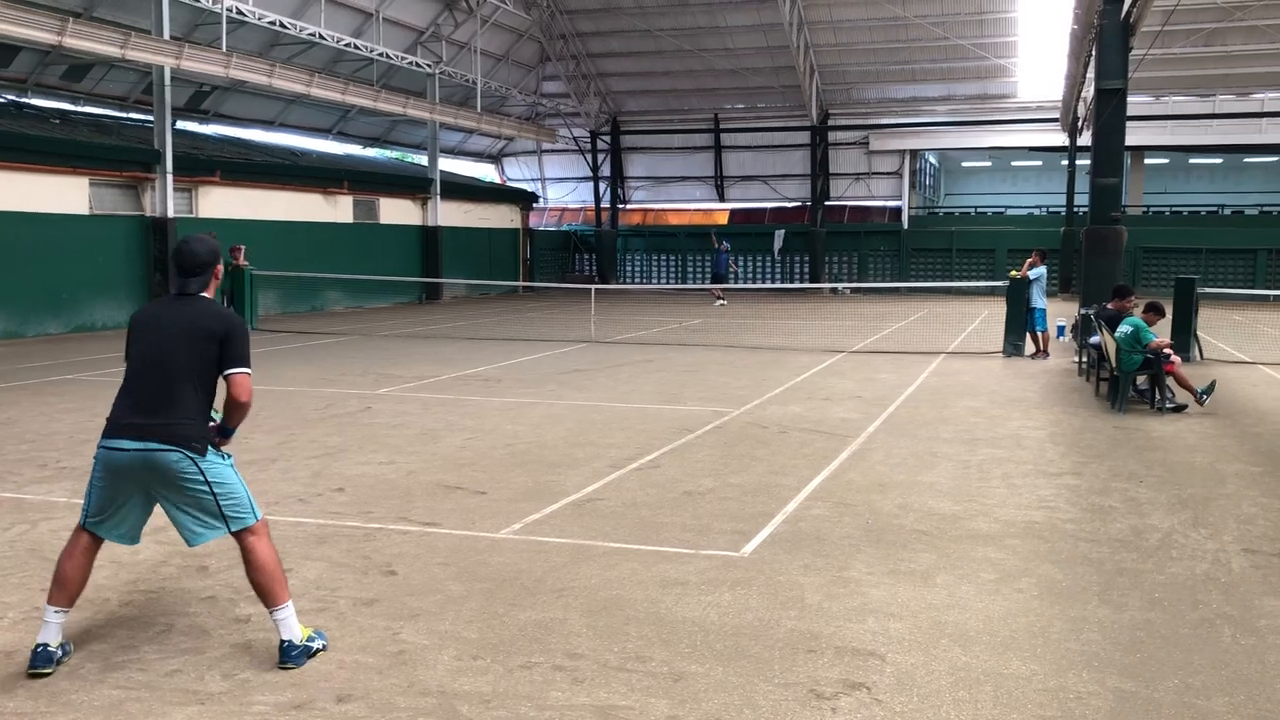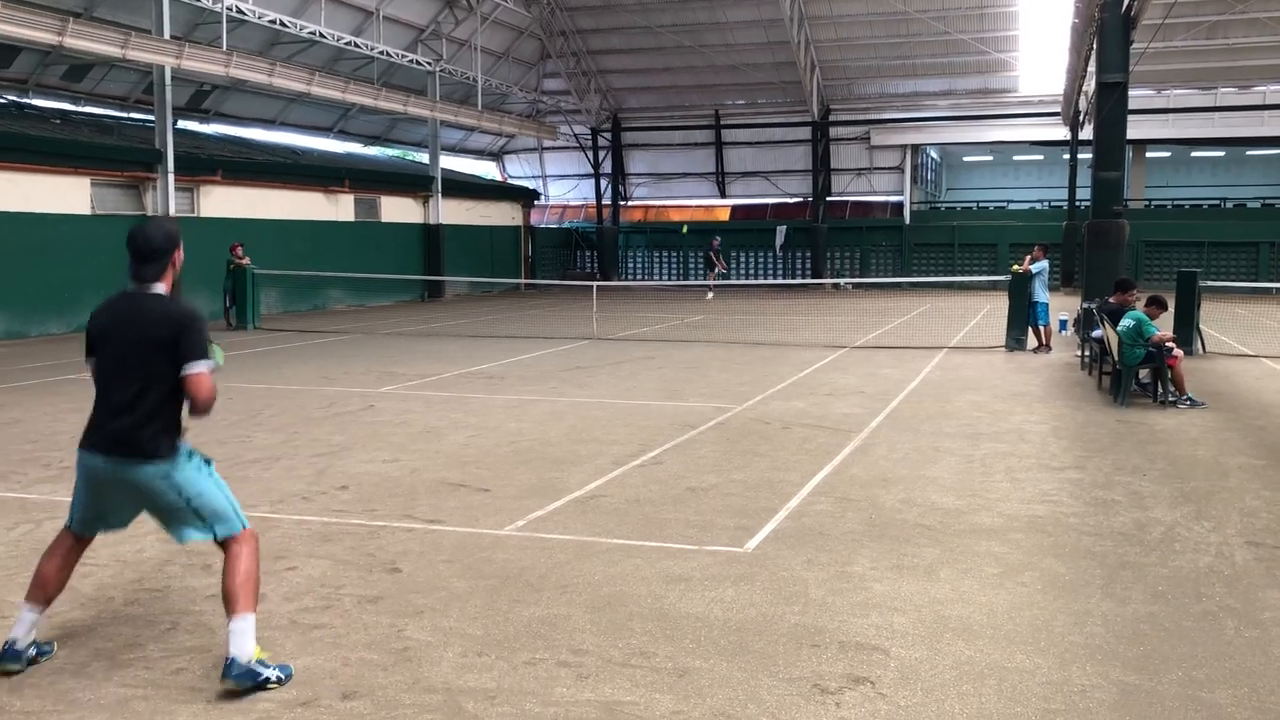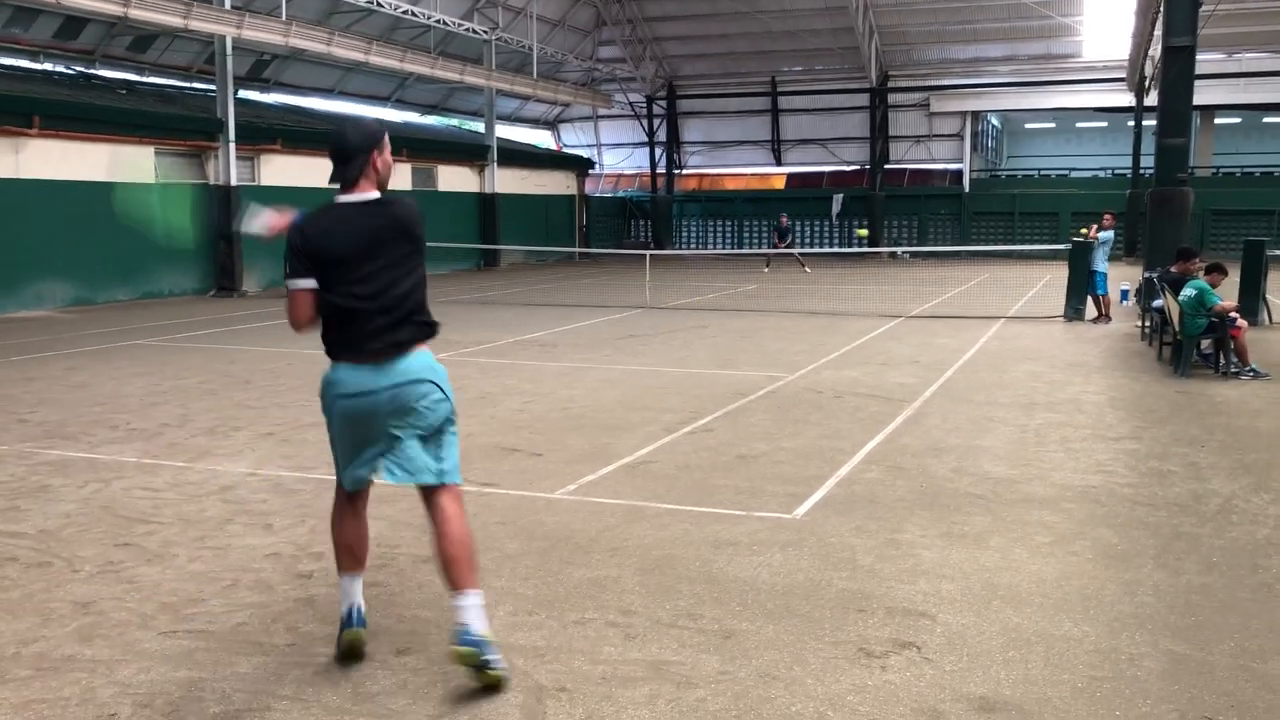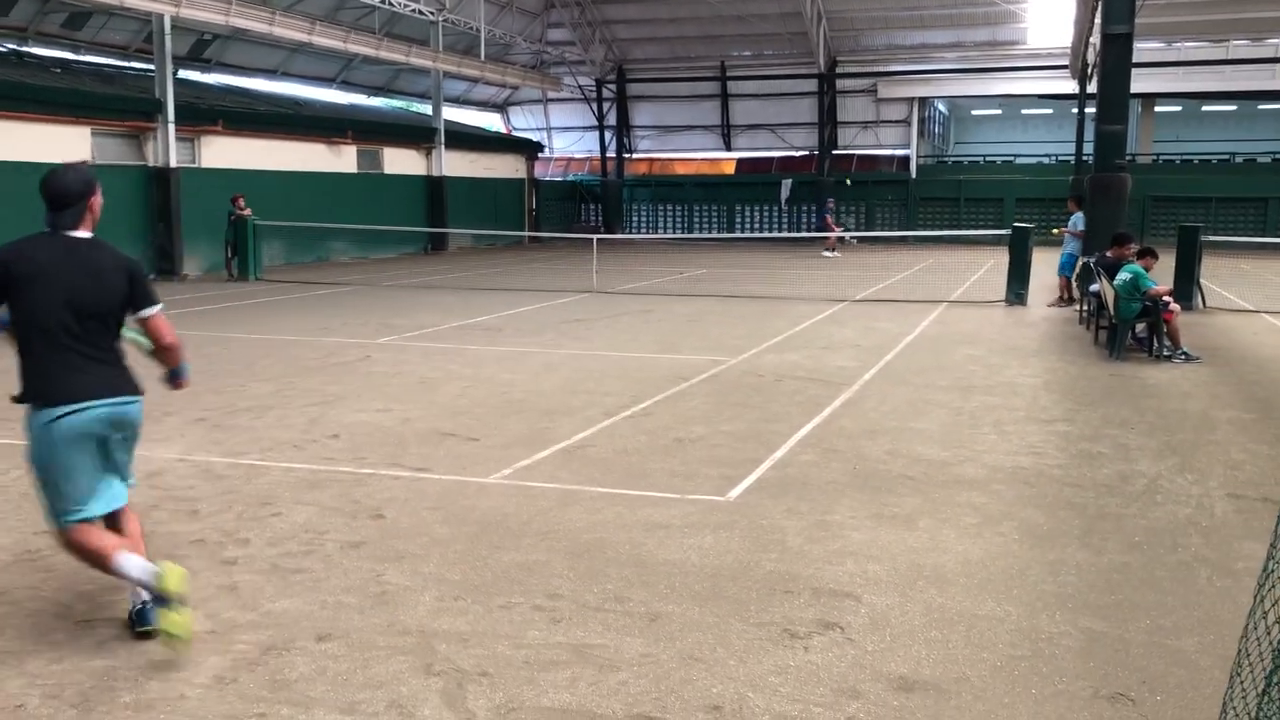
dt=1s
person 1, frame 1
left shoulder: (142, 316)
right shoulder: (226, 322)
right elbow: (240, 395)
right wrist: (224, 431)
left hip: (118, 442)
right hip: (181, 446)
left knee: (88, 533)
right knee: (252, 532)
left ankle: (47, 644)
right ankle: (292, 638)
person 1, frame 2
left shoulder: (103, 314)
right shoulder: (183, 318)
right elbow: (203, 395)
right wrist: (194, 408)
left hip: (99, 454)
right hip: (155, 458)
left knee: (74, 536)
right knee: (241, 541)
right ankle: (243, 659)
person 1, frame 3
left shoulder: (310, 231)
right shoulder: (403, 214)
left elbow: (301, 319)
left hip: (350, 381)
right hip: (414, 372)
left knee: (351, 496)
right knee: (444, 499)
left ankle: (352, 613)
right ankle: (473, 633)
person 1, frame 4
right shoulder: (122, 265)
right elbow: (165, 339)
right wrist: (177, 371)
left hip: (59, 411)
right hip: (121, 401)
left knee: (79, 531)
right knee: (115, 502)
left ankle: (159, 579)
right ankle: (145, 602)
